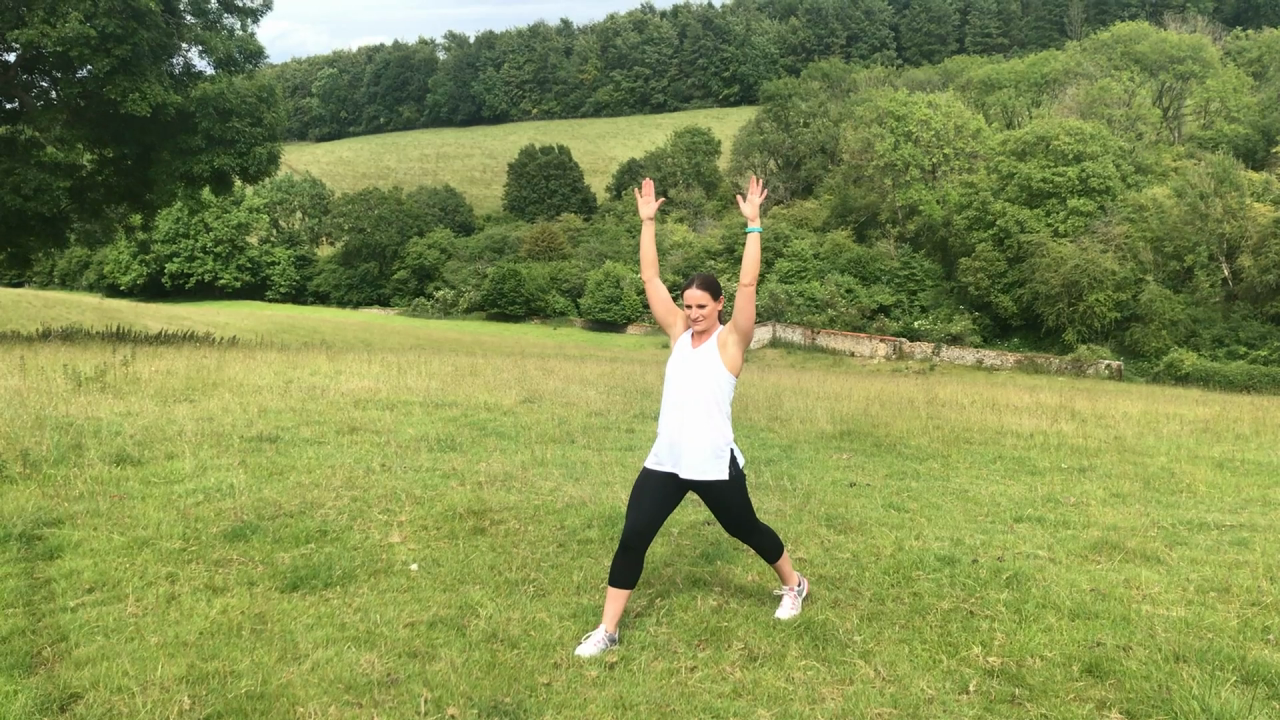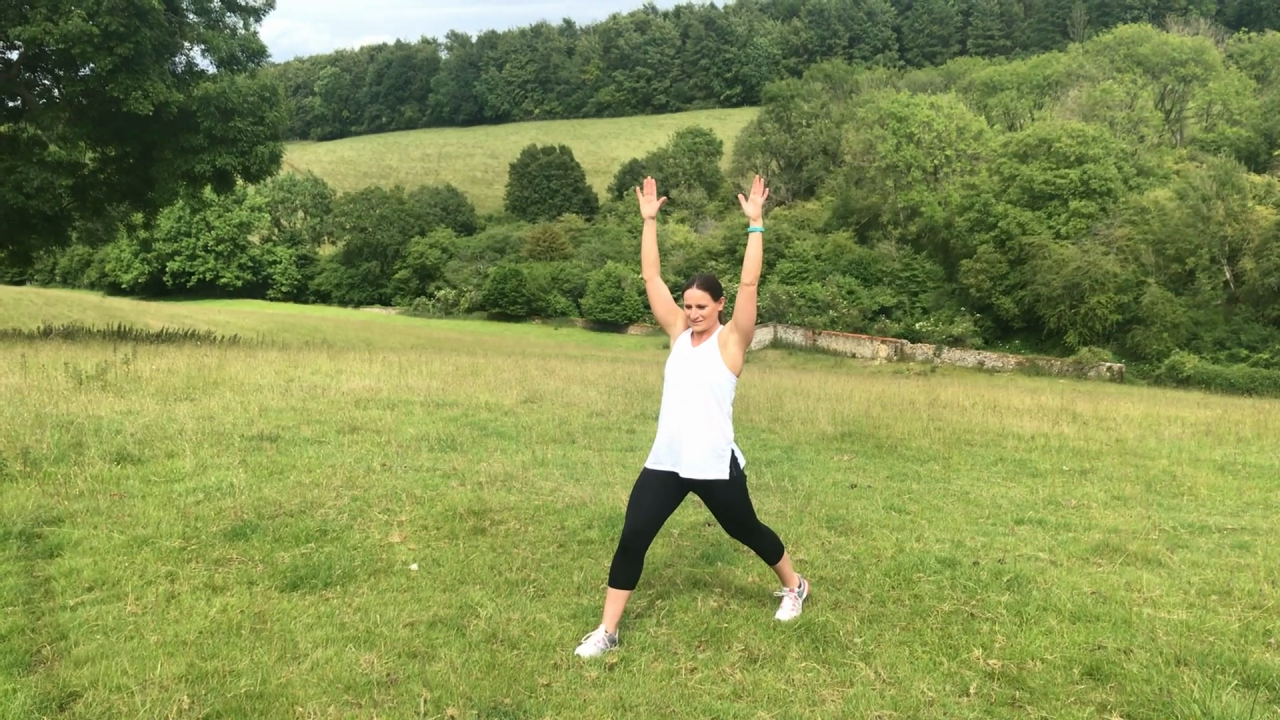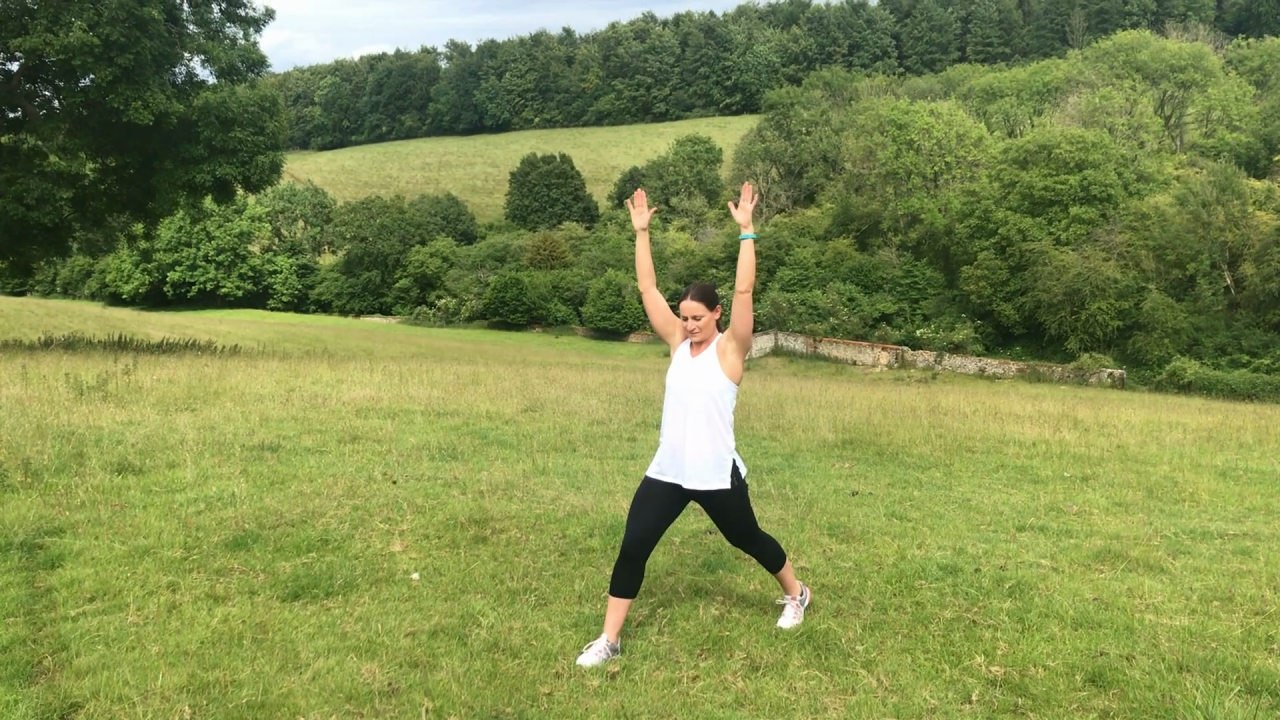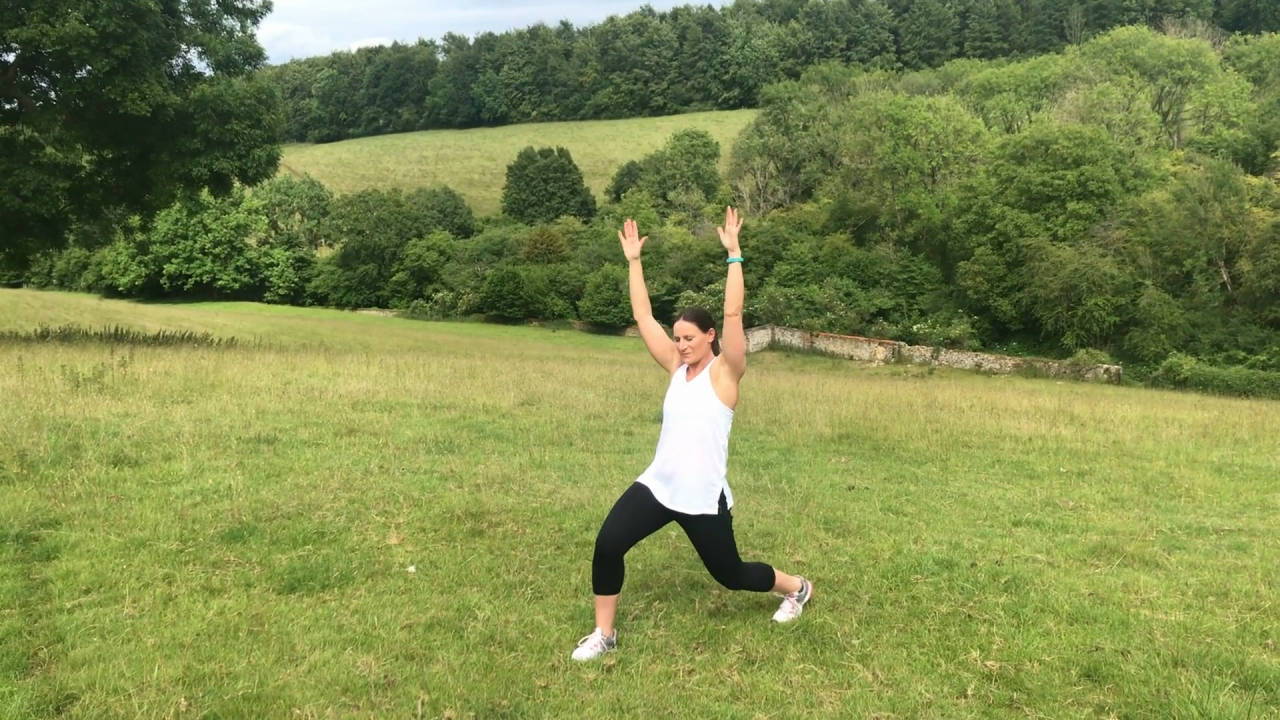
dt=1s
person 1, frame 1
left shoulder: (730, 341)
right shoulder: (678, 332)
left elbow: (747, 284)
right elbow: (650, 277)
left wrist: (753, 223)
right wrist: (648, 221)
left hip: (714, 465)
right hip: (665, 461)
left knee: (747, 529)
right knee: (632, 539)
left ankle: (793, 584)
right ankle: (607, 631)
person 1, frame 2
left shoulder: (731, 340)
right shoulder: (679, 332)
left elbow: (749, 283)
right elbow: (652, 277)
left wrist: (755, 223)
right wrist: (649, 220)
left hip: (716, 465)
right hip: (666, 462)
left knee: (747, 531)
right knee: (631, 540)
left ankle: (794, 586)
right ankle: (607, 631)
person 1, frame 3
left shoulder: (729, 349)
right shoulder: (678, 342)
left elbow: (744, 291)
right elbow: (647, 287)
left wrist: (746, 230)
right wrist: (641, 231)
left hip: (716, 474)
right hip: (667, 471)
left knee: (749, 540)
right knee: (632, 549)
left ankle: (796, 594)
right ankle: (608, 640)
person 1, frame 4
left shoulder: (724, 372)
right shoulder: (677, 367)
left elbow: (733, 313)
right elbow: (642, 316)
left wrist: (733, 254)
right wrist: (634, 260)
left hip: (704, 498)
right hip: (658, 486)
left knee: (730, 574)
right knee: (607, 545)
left ankle: (797, 588)
right ankle: (604, 633)
